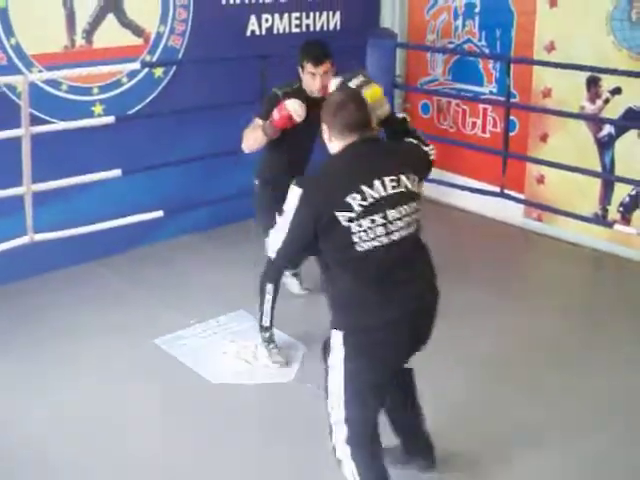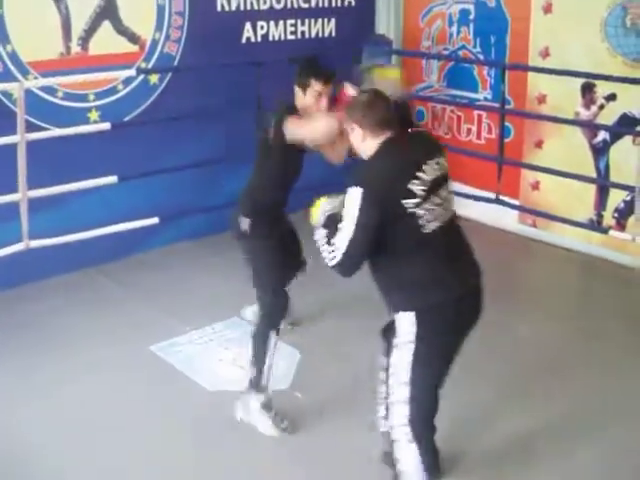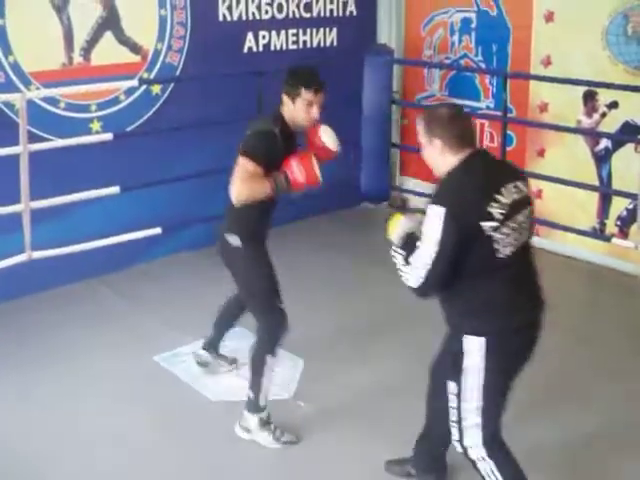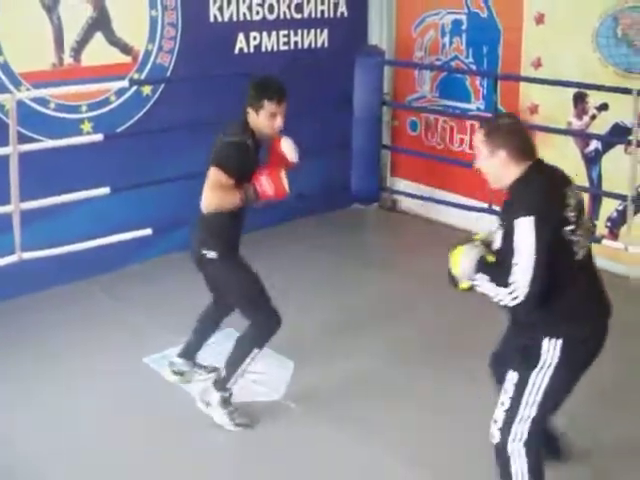
dt=0.3s
person 1, frame 1
left shoulder: (316, 187)
right shoulder: (405, 157)
left elbow: (282, 257)
right elbow: (423, 151)
left wrist: (302, 222)
right wrist: (387, 114)
left hip: (363, 325)
right hip: (420, 307)
left knee: (352, 430)
right knee: (391, 373)
person 1, frame 2
left shoulder: (371, 182)
right shoulder: (426, 146)
left elbow: (343, 260)
left wrist: (324, 222)
left hip: (426, 308)
right hip: (463, 291)
left knee: (403, 416)
right knee: (417, 375)
person 1, frame 3
left shoulder: (451, 199)
right shoulder: (507, 173)
left elbow: (422, 280)
left wrist: (401, 239)
left hip: (489, 332)
right hip: (521, 313)
left knee: (477, 435)
right knee: (446, 379)
person 1, frame 4
left shoulder: (529, 207)
right shoulder: (549, 178)
left elbow: (520, 294)
left wrist: (476, 270)
right wrist: (492, 253)
left hip: (562, 333)
right hip: (566, 314)
left knee: (511, 432)
right knee: (504, 366)
right ankle: (541, 441)
person 2, frame 1
right shoulder: (281, 98)
right elbow: (247, 144)
right wrist: (276, 123)
left hip: (298, 180)
right hip: (270, 183)
left ankle: (290, 272)
person 2, frame 2
left shoulder: (306, 121)
right shoulder: (285, 120)
left elbow: (337, 155)
right elbow: (313, 131)
left hip: (273, 216)
right hip: (256, 221)
left knee: (295, 263)
right knee: (276, 303)
left ankle: (267, 308)
right ankle: (255, 397)
person 2, frame 3
left shoulder: (287, 134)
right shoulder: (264, 135)
left elbow: (296, 180)
right elbow: (239, 191)
left wrist: (312, 160)
right wrist: (285, 178)
left hip: (250, 235)
right hip: (240, 238)
left knee: (250, 295)
right knee: (273, 320)
left ankle: (209, 349)
right ankle: (253, 417)
person 2, frame 4
left shoulder: (247, 140)
right shoulder: (235, 144)
left elbow: (249, 185)
right elbow: (210, 201)
left wrist: (277, 167)
right wrist: (256, 190)
left hip: (212, 244)
right hip: (216, 248)
left knee: (224, 302)
right knee: (267, 320)
left ankle: (184, 360)
right ankle: (216, 393)
person 3, frame 1
left shoulder: (597, 100)
right shoulder: (584, 106)
right elbow: (594, 112)
right wrist: (608, 97)
left hip: (611, 130)
right hip: (603, 139)
right knee: (607, 176)
right ankle: (602, 210)
person 3, frame 2
left shoulder: (592, 106)
right shoulder: (579, 112)
right elbow: (589, 119)
right wrist: (602, 103)
left hip: (606, 136)
right hip: (599, 145)
left knee: (627, 118)
right knee: (602, 182)
right ankle: (597, 216)
person 3, frame 3
left shoulder: (594, 114)
right shoulder: (581, 120)
right elbow: (591, 127)
right wrist: (603, 112)
left hip: (608, 144)
right hip: (601, 153)
right knee: (605, 190)
right ankle: (600, 224)
person 3, frame 4
left shoulder: (584, 116)
right shoulder: (572, 122)
right elbow: (581, 128)
right wrist: (592, 115)
left hip: (598, 145)
right hip: (591, 153)
right knee: (596, 191)
